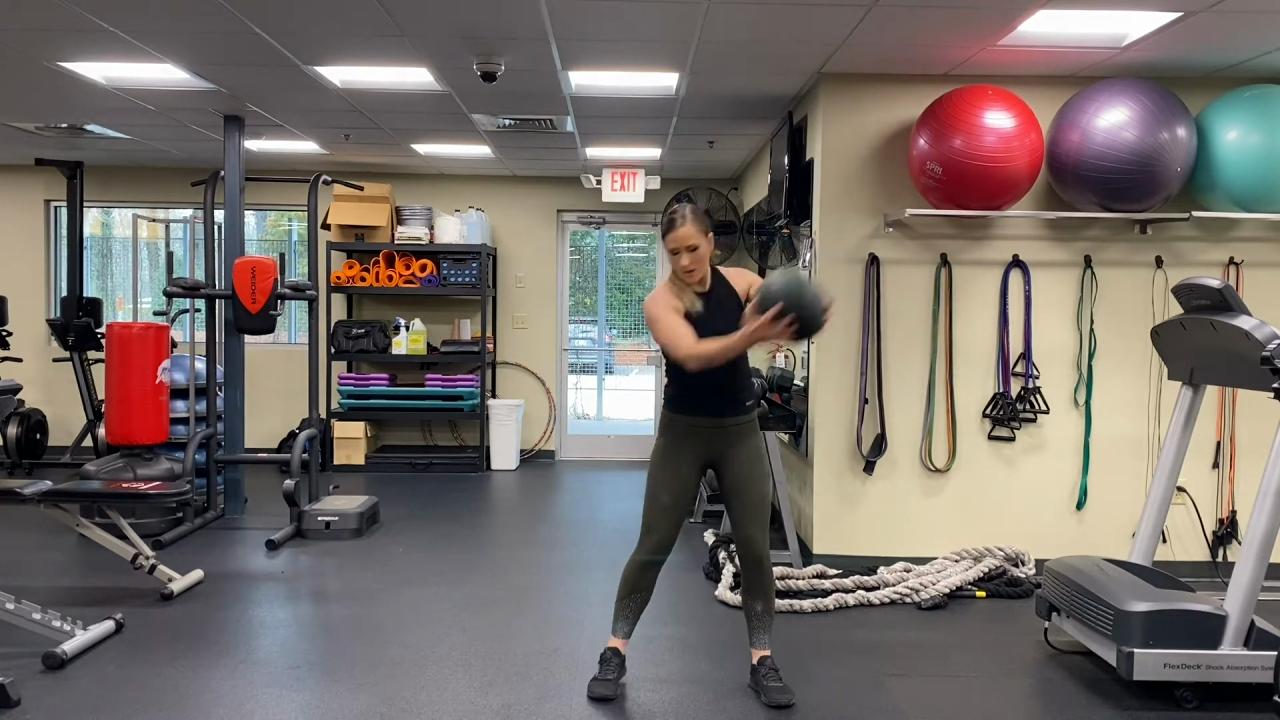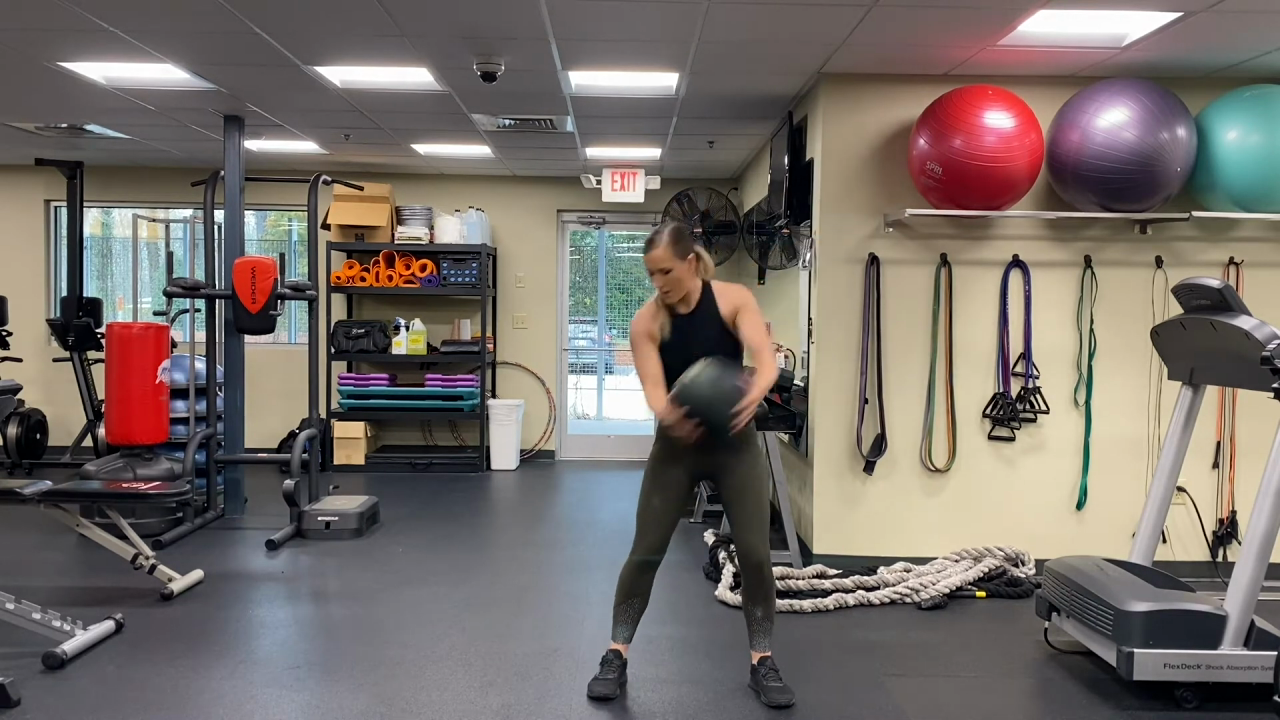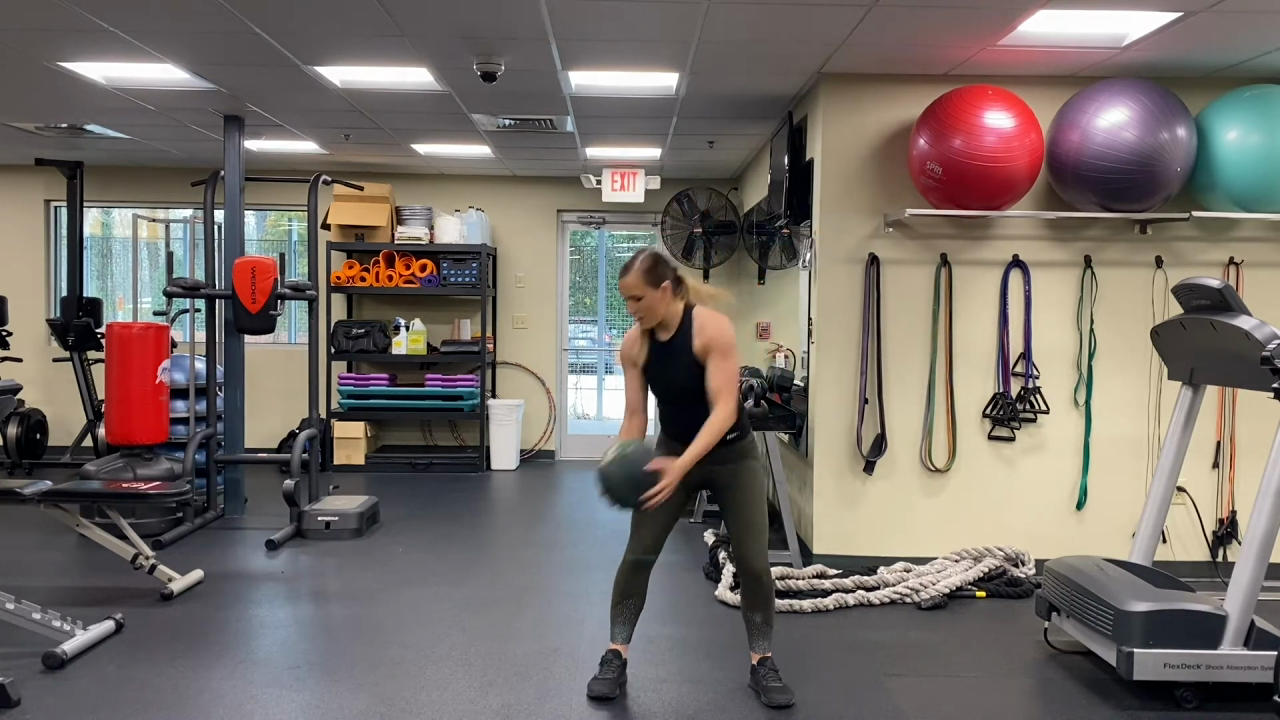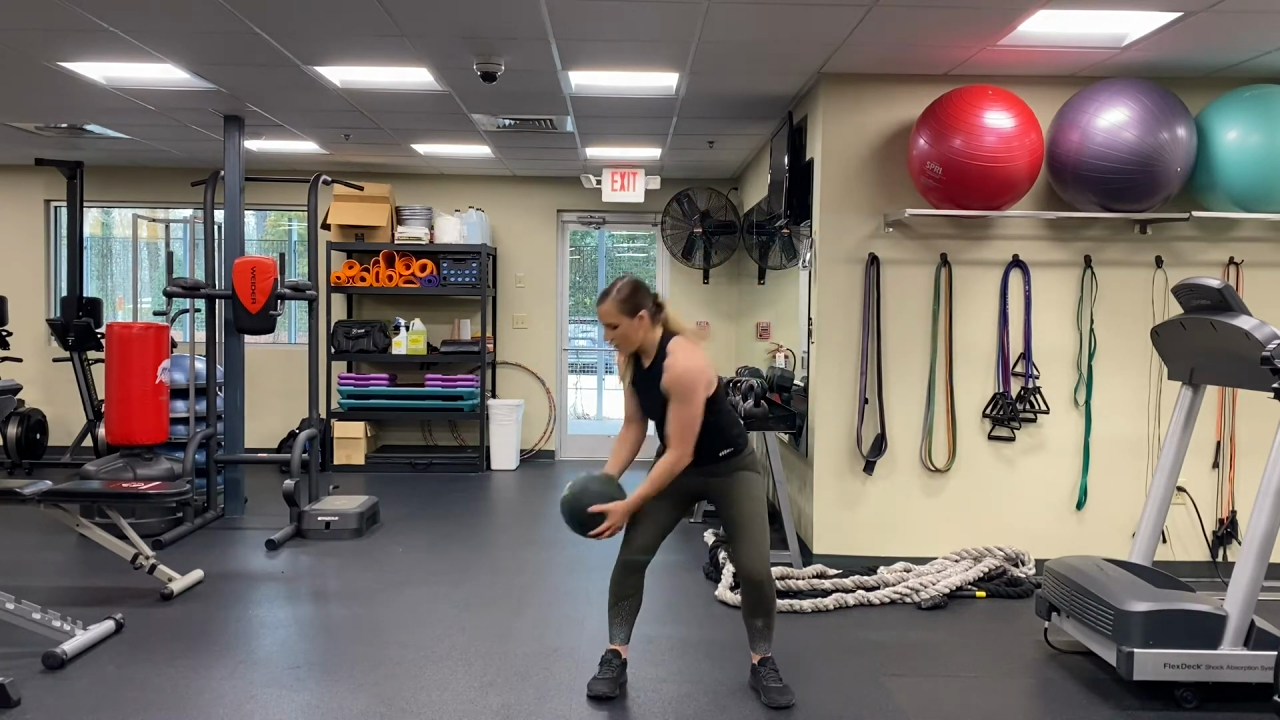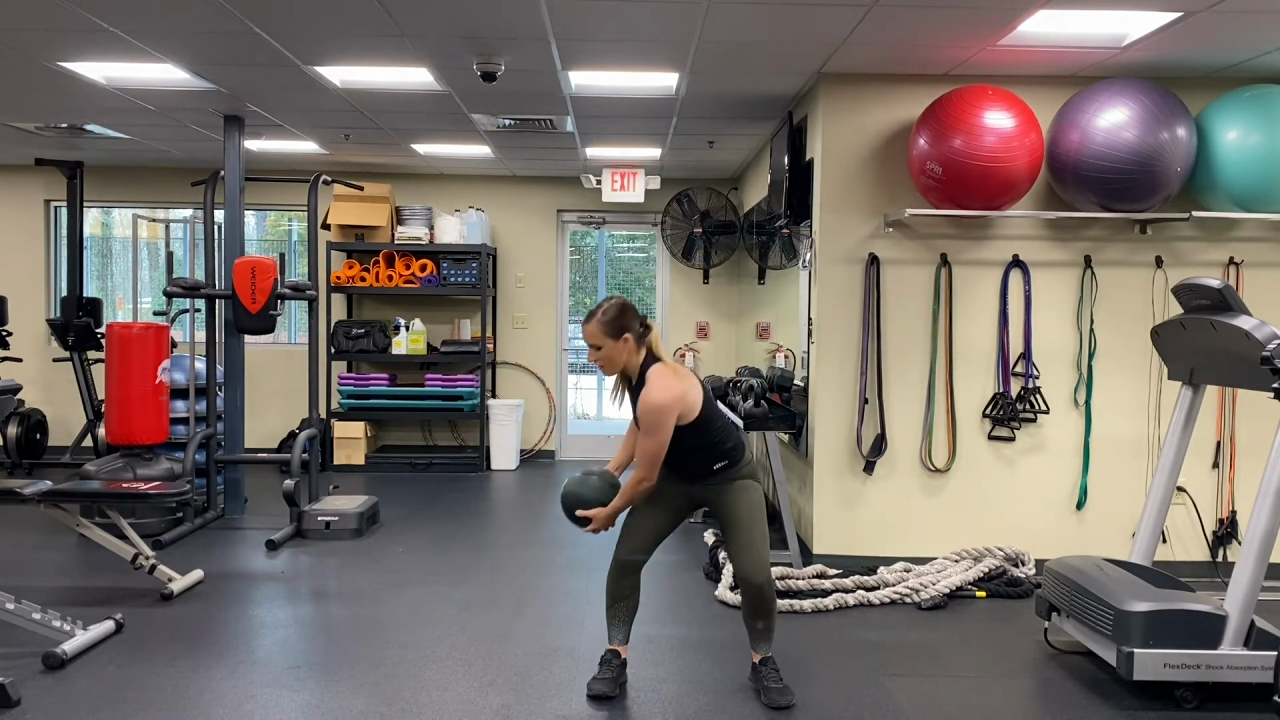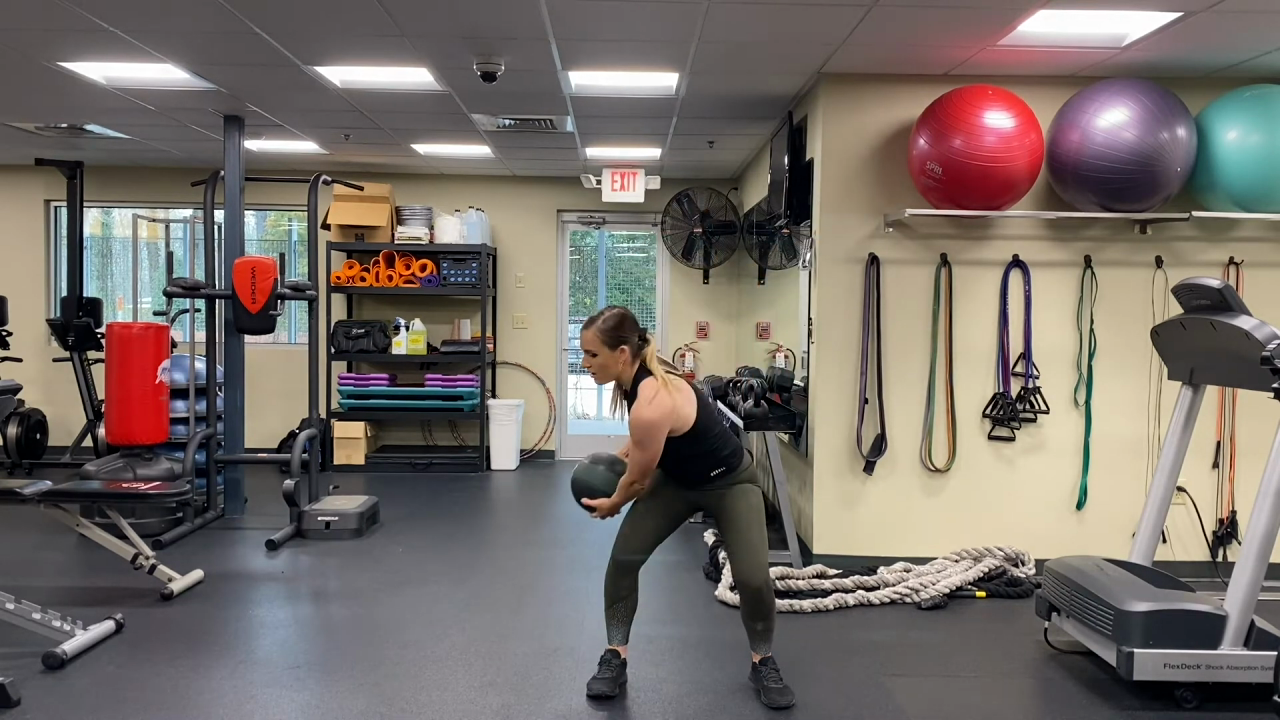
dt=0.1s
person 1, frame 1
left shoulder: (740, 281)
right shoulder: (660, 301)
left elbow: (786, 306)
right elbow: (693, 355)
right wrist: (746, 336)
left hip: (738, 432)
right hip: (683, 432)
left knee: (755, 548)
right knee: (653, 548)
left ankle: (762, 661)
right ankle: (614, 653)
person 1, frame 2
left shoulder: (733, 298)
right shoulder: (646, 321)
left elbow: (766, 359)
right elbow: (654, 393)
left wrist: (755, 393)
right wrist: (671, 417)
left hip: (736, 443)
right hip: (677, 446)
left knee: (755, 553)
right knee: (647, 551)
left ankle: (762, 661)
right ankle: (616, 655)
person 1, frame 3
left shoulder: (712, 328)
right shoulder: (635, 344)
left elbow: (726, 410)
right elbow: (635, 415)
left wrist: (684, 464)
left hip: (732, 455)
right hip: (674, 452)
left knee: (753, 563)
right knee: (638, 555)
left ankle: (761, 660)
right ankle: (616, 656)
person 1, frame 4
left shoulder: (682, 363)
right shoulder: (631, 362)
left elbow: (679, 455)
right elbow: (635, 427)
left wrist: (626, 507)
right wrist: (605, 481)
left hip: (731, 467)
right hip: (677, 468)
left knee: (754, 570)
right knee: (631, 555)
left ankle: (762, 661)
right ankle: (616, 655)
person 1, frame 5
left shoulder: (660, 392)
right shoulder: (635, 373)
left elbow: (647, 477)
left wrist: (612, 512)
right wrist: (608, 473)
left hip: (729, 476)
right hip: (678, 474)
left knee: (755, 576)
right knee: (627, 557)
left ankle: (763, 662)
right ankle: (615, 657)
person 1, frame 6
left shoulder: (653, 404)
right shoulder: (634, 380)
left elbow: (640, 478)
left wrist: (612, 504)
right wrist: (615, 460)
left hip: (728, 482)
right hip: (675, 478)
left knee: (754, 579)
right knee: (624, 558)
left ankle: (762, 662)
right ankle: (615, 657)
